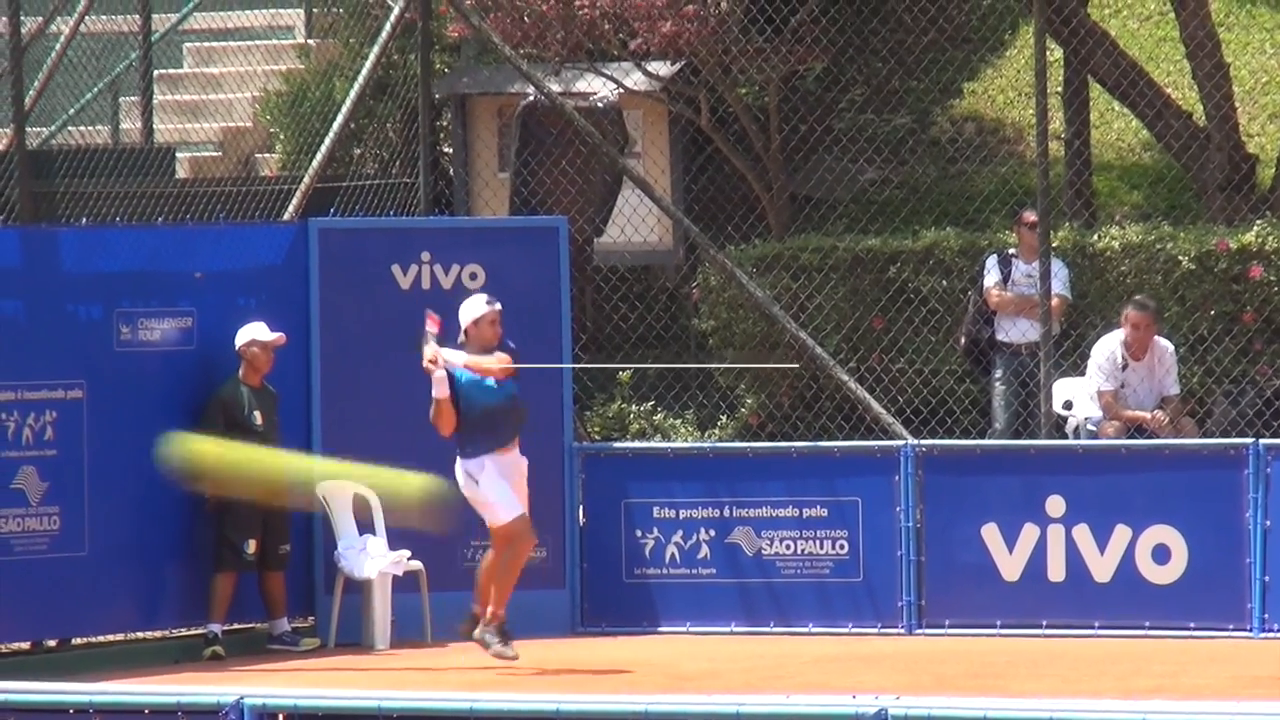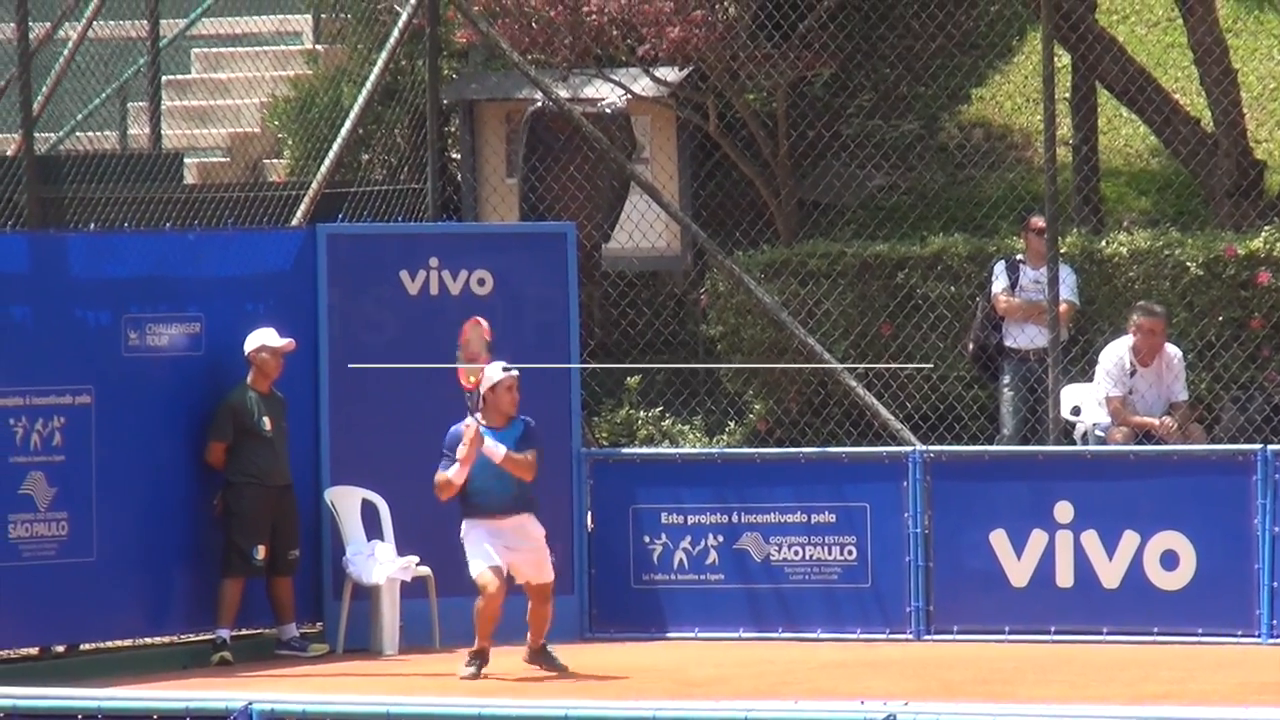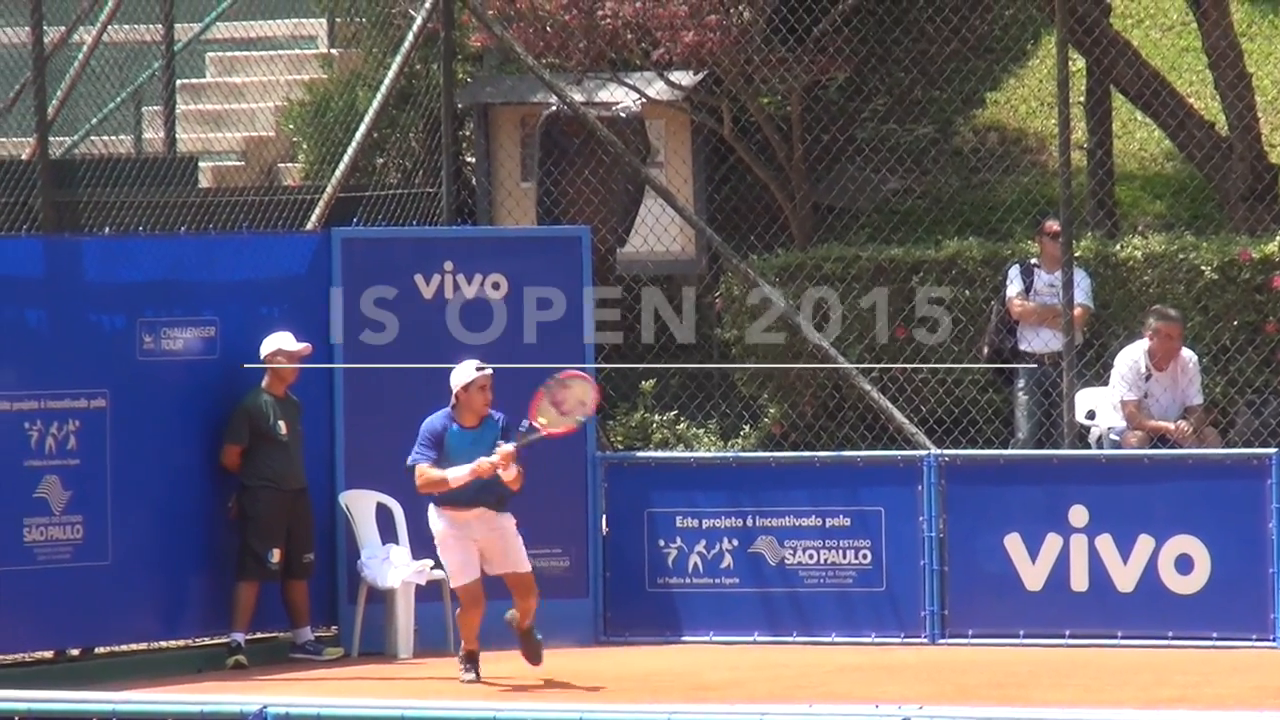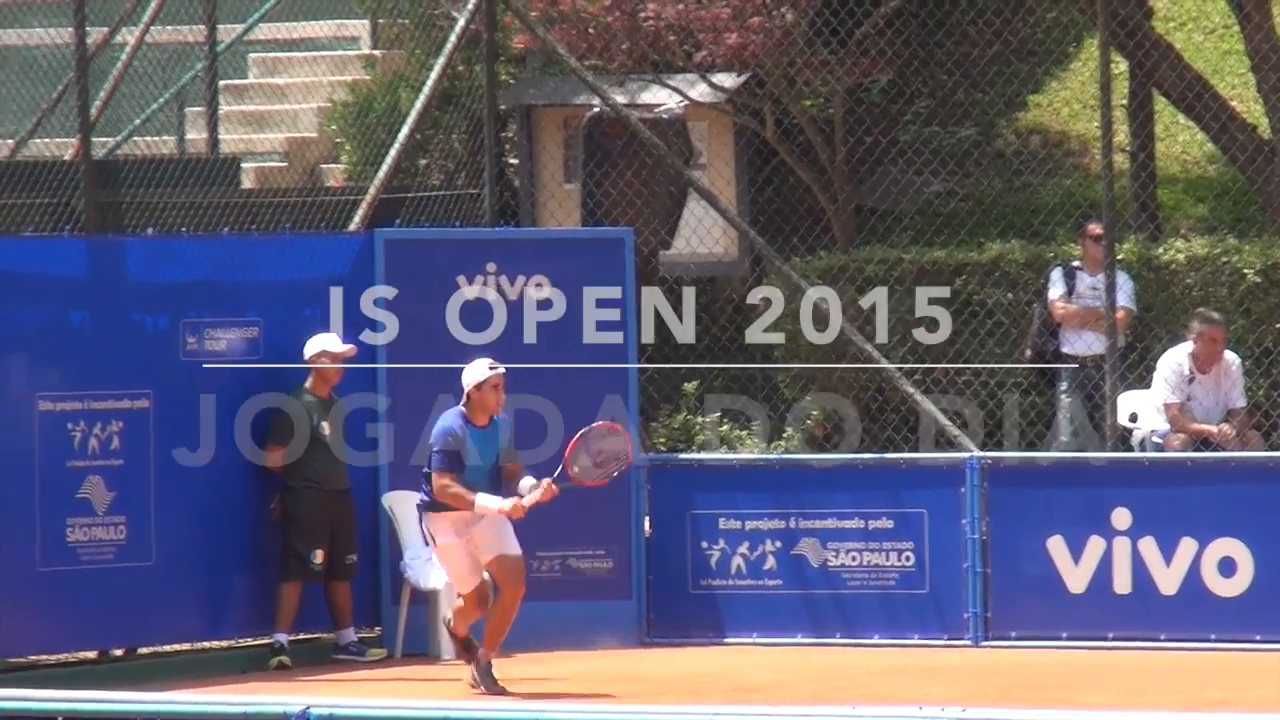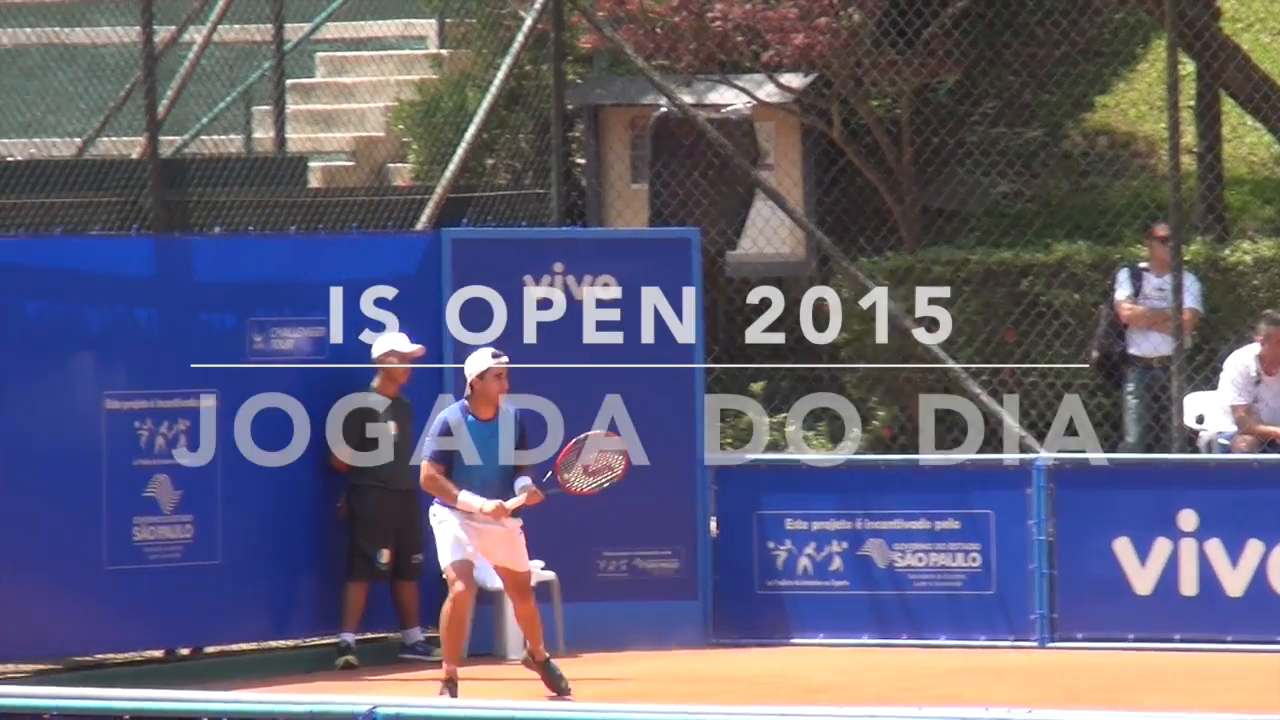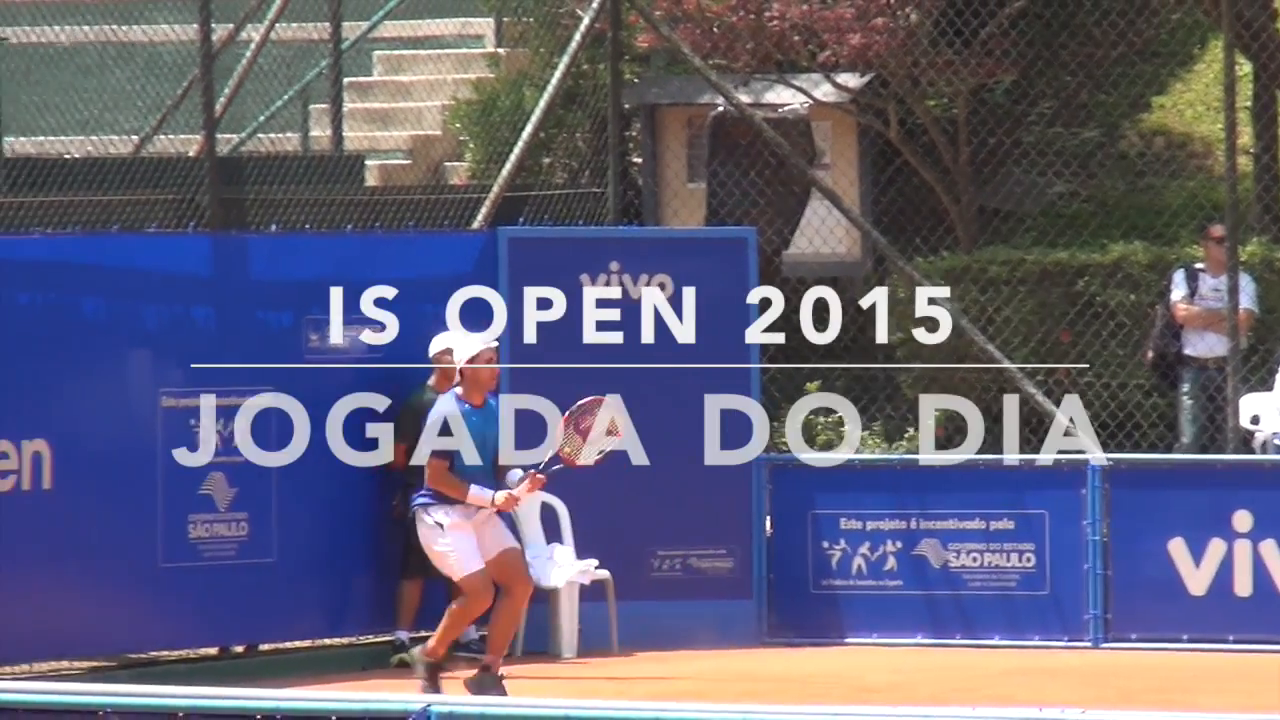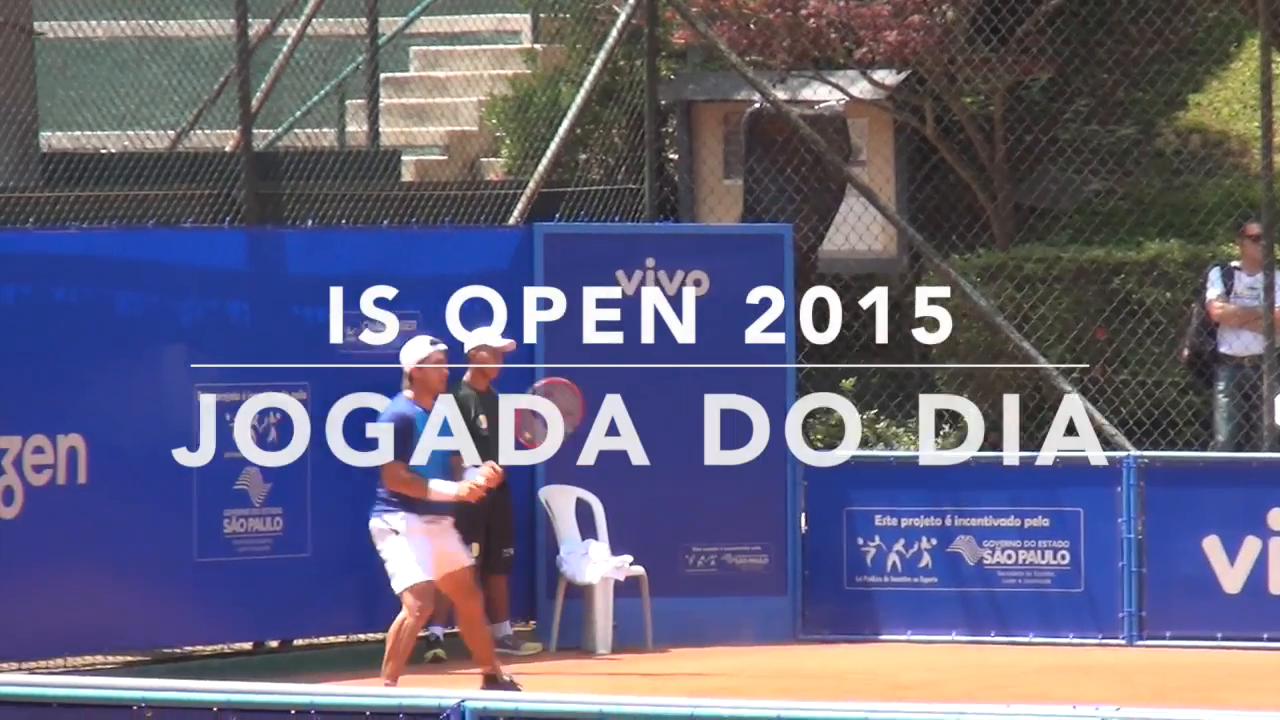
dt=0.2s
person 1, frame 1
left shoulder: (501, 349)
right shoulder: (445, 369)
left elbow: (502, 368)
right elbow: (445, 428)
left wrist: (451, 357)
right wrist: (439, 380)
left hip: (509, 458)
right hip: (477, 463)
left knee: (521, 538)
right knee: (516, 538)
left ankle: (482, 616)
right ankle: (493, 623)
person 1, frame 2
left shoulder: (525, 427)
right shoulder: (459, 433)
left elbow: (528, 470)
right elbow: (442, 491)
left wrist: (489, 446)
right wrist: (463, 462)
left hip: (522, 525)
right hip: (480, 526)
left knee: (543, 595)
right knee: (493, 591)
left ankle: (536, 647)
right ankle: (479, 651)
person 1, frame 3
left shoulder: (499, 423)
right shoulder: (435, 427)
left elbow: (514, 483)
right elbow: (423, 481)
left wrist: (507, 466)
right wrist: (468, 471)
left hip: (492, 514)
right hip: (450, 518)
left knee: (526, 591)
right knee: (472, 599)
left ankle: (523, 624)
right ankle: (469, 653)
person 1, frame 4
left shoulder: (501, 423)
right shoulder: (449, 429)
left elbow: (509, 471)
right elbow: (441, 488)
left wrist: (532, 487)
right wrist: (495, 503)
left hip: (491, 515)
right hip: (447, 517)
left knee: (514, 582)
right knee: (476, 595)
left ankle: (482, 664)
right ankle: (457, 628)
person 1, frame 5
left shoulder: (512, 417)
right shoulder: (449, 421)
left elbow: (519, 465)
right elbow: (429, 479)
left wrist: (526, 488)
right wrist: (479, 504)
left hip: (498, 516)
right hip: (455, 514)
left knee: (523, 592)
right knee: (463, 588)
left ankle: (538, 656)
right ankle: (450, 678)
person 1, frame 6
left shoulder: (492, 408)
right shoulder: (448, 411)
right elbow: (435, 475)
left wrist: (519, 480)
right wrist: (488, 497)
left hip: (480, 513)
right hip: (442, 512)
left knee: (521, 583)
right knee: (480, 592)
left ankle: (487, 674)
right ankle: (431, 654)
person 1, frame 7
right shoulder: (398, 416)
right elbow: (393, 479)
left wrist: (480, 477)
right wrist: (452, 491)
left hip: (438, 520)
right hip: (400, 522)
left knee: (469, 598)
right knee: (418, 604)
left ankle: (492, 676)
right ankle: (388, 685)
person 2, frame 1
left shoulder: (270, 394)
right shoulder: (227, 395)
left knee: (274, 562)
right knee: (229, 561)
left ankle: (280, 631)
right ankle: (214, 634)
person 2, frame 2
left shoulder: (278, 400)
right shoulder: (236, 401)
right elbow: (214, 454)
left wrist: (273, 474)
right wrist: (242, 472)
left hip: (282, 492)
right hip: (248, 496)
left knee: (283, 567)
right knee: (238, 567)
left ankle: (288, 636)
right ankle: (222, 640)
person 2, frame 3
left shoulder: (293, 404)
right shoulder: (251, 404)
right elbow: (230, 458)
left wrist: (289, 478)
right wrist: (258, 477)
left hip: (296, 495)
right hip: (263, 500)
left knee: (298, 571)
right knee: (252, 570)
left ankle: (303, 639)
right ankle: (236, 643)
person 2, frame 4
left shoulder: (337, 405)
right shoulder: (295, 406)
right elbow: (273, 458)
left wrist: (331, 478)
right wrist: (302, 477)
left hip: (340, 496)
right hip: (307, 500)
left knee: (341, 572)
right knee: (296, 571)
left ankle: (346, 641)
right ankle: (280, 644)
person 2, frame 5
left shoulder: (404, 404)
right shoulder: (363, 405)
right elbow: (340, 458)
left wrist: (402, 480)
right wrist: (368, 475)
left hip: (404, 497)
right hip: (372, 499)
left knee: (408, 570)
right knee: (362, 570)
left ankle: (413, 640)
right ankle: (347, 643)
person 2, frame 6
right shoulder: (419, 402)
right elbow: (397, 457)
right wrist: (424, 475)
right knee: (416, 570)
left ankle: (467, 638)
right ankle: (401, 641)
person 2, frame 7
left shoulder: (496, 399)
right shoulder: (455, 399)
left hip: (496, 490)
left knee: (498, 565)
left ankle: (502, 634)
right ankle: (435, 636)
person 3, frame 1
left shoulder: (1056, 266)
right shoulder: (997, 261)
left elbow: (1055, 310)
right elbow: (994, 299)
left wrist: (1012, 303)
right wrist: (1037, 299)
right hip: (1007, 354)
right knee: (1002, 427)
person 3, frame 2
left shoulder: (1064, 272)
right shoulder: (1005, 268)
left elbow: (1063, 316)
right elbow: (1002, 305)
left wrist: (1020, 310)
right wrist: (1045, 306)
left hip: (1051, 360)
right hip: (1015, 360)
left knee: (1050, 432)
right knee: (1010, 433)
person 3, frame 3
left shoulder: (1078, 275)
right shoulder: (1020, 271)
left elbow: (1077, 320)
right elbow: (1017, 309)
left wrist: (1034, 313)
right wrist: (1059, 309)
right hip: (1030, 364)
right knee: (1024, 436)
person 3, frame 4
left shoulder: (1121, 278)
right shoulder: (1062, 274)
left elbow: (1120, 323)
right elbow: (1059, 312)
left wrist: (1076, 316)
right wrist: (1102, 312)
right hip: (1072, 367)
right knee: (1066, 438)
person 3, frame 5
left shoulder: (1188, 280)
right shoulder: (1129, 275)
left elbow: (1186, 324)
right elbow: (1126, 313)
left wrist: (1143, 317)
right wrist: (1168, 313)
right hip: (1139, 368)
right knee: (1133, 440)
person 3, frame 6
left shoulder: (1243, 280)
right shoulder: (1184, 276)
left elbow: (1242, 324)
right elbow: (1181, 313)
left wrist: (1199, 317)
right wrist: (1224, 313)
right hip: (1194, 368)
left knee: (1230, 440)
right knee: (1189, 441)
person 3, frame 7
right shoulder: (1220, 274)
right elbow: (1217, 312)
left wrist: (1233, 315)
right wrist: (1259, 312)
right hip: (1229, 366)
right knee: (1224, 439)
